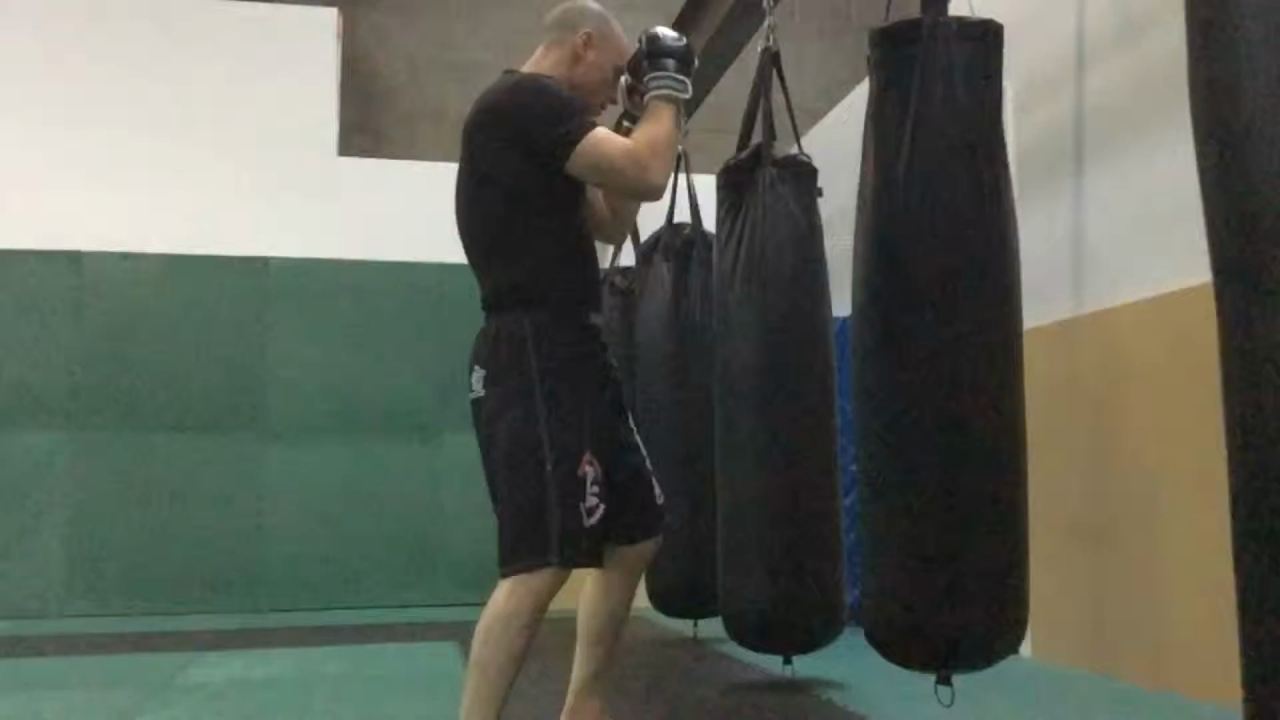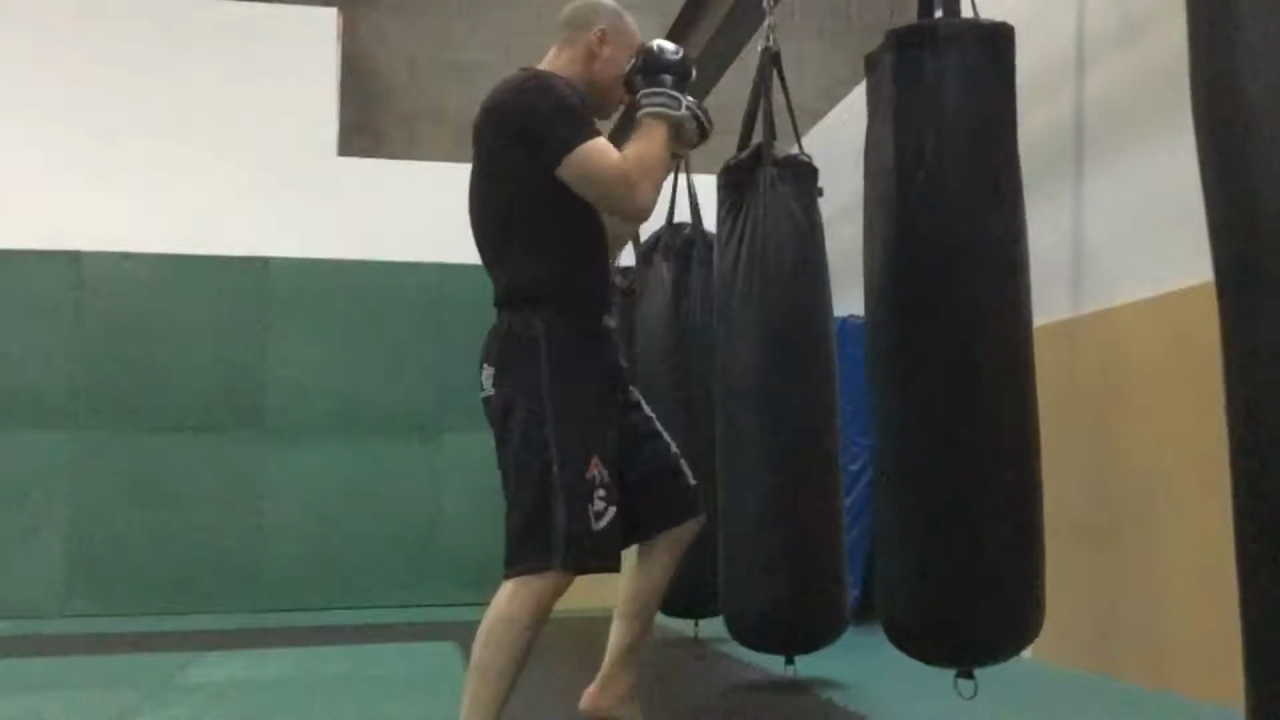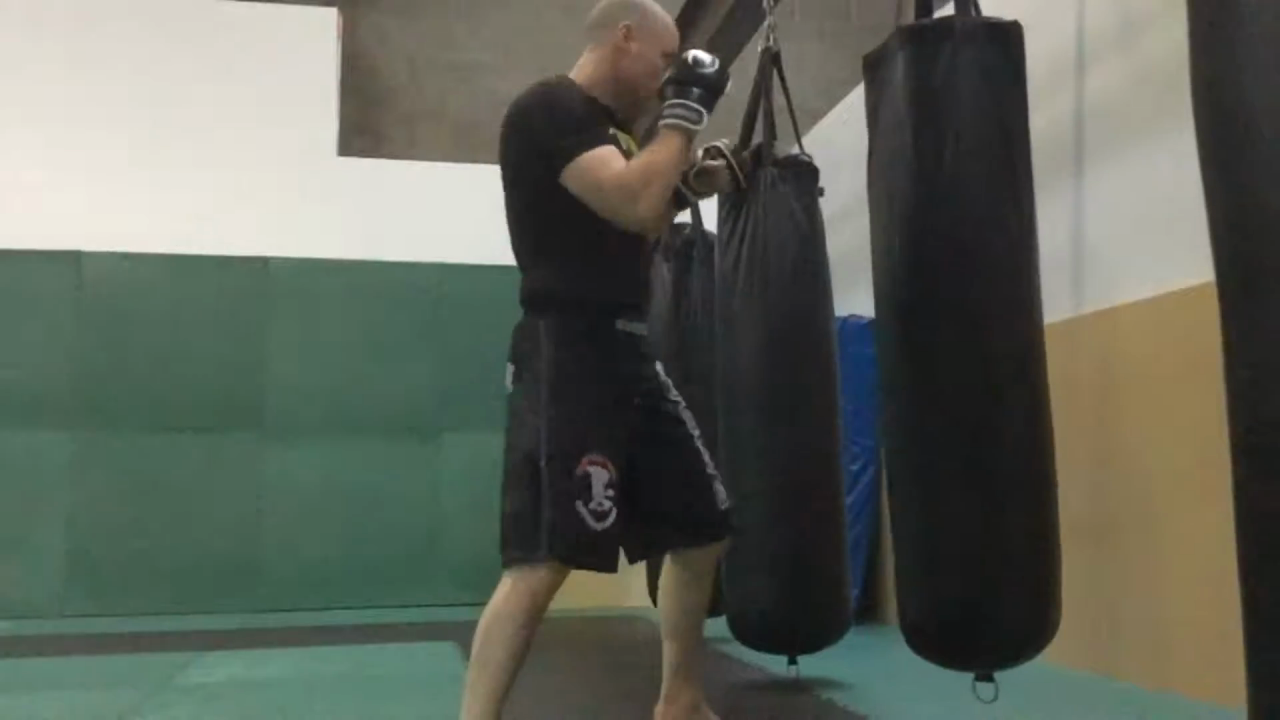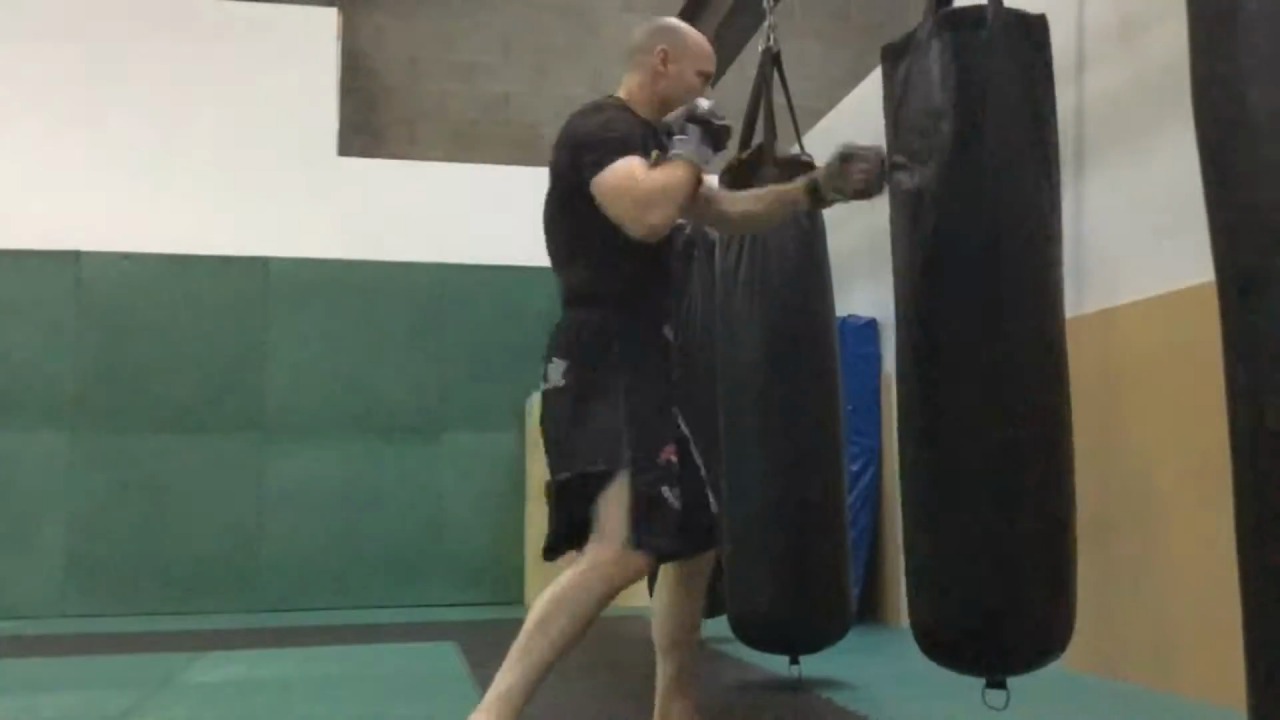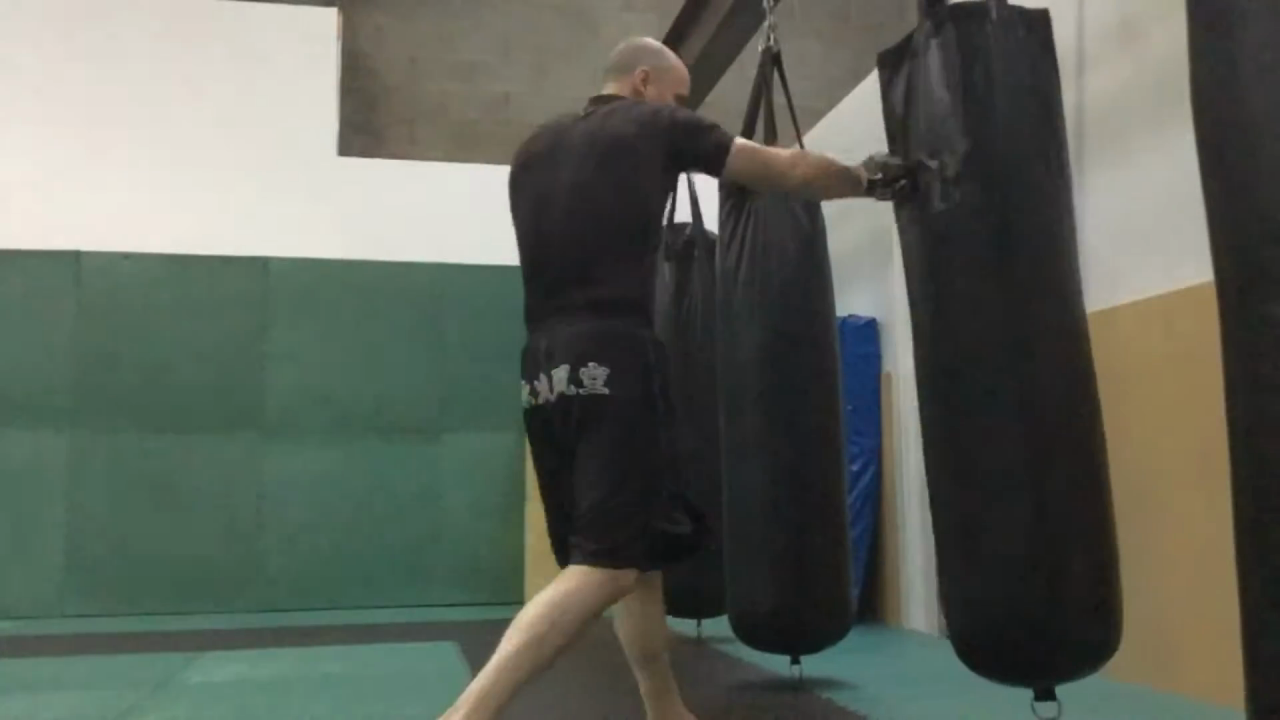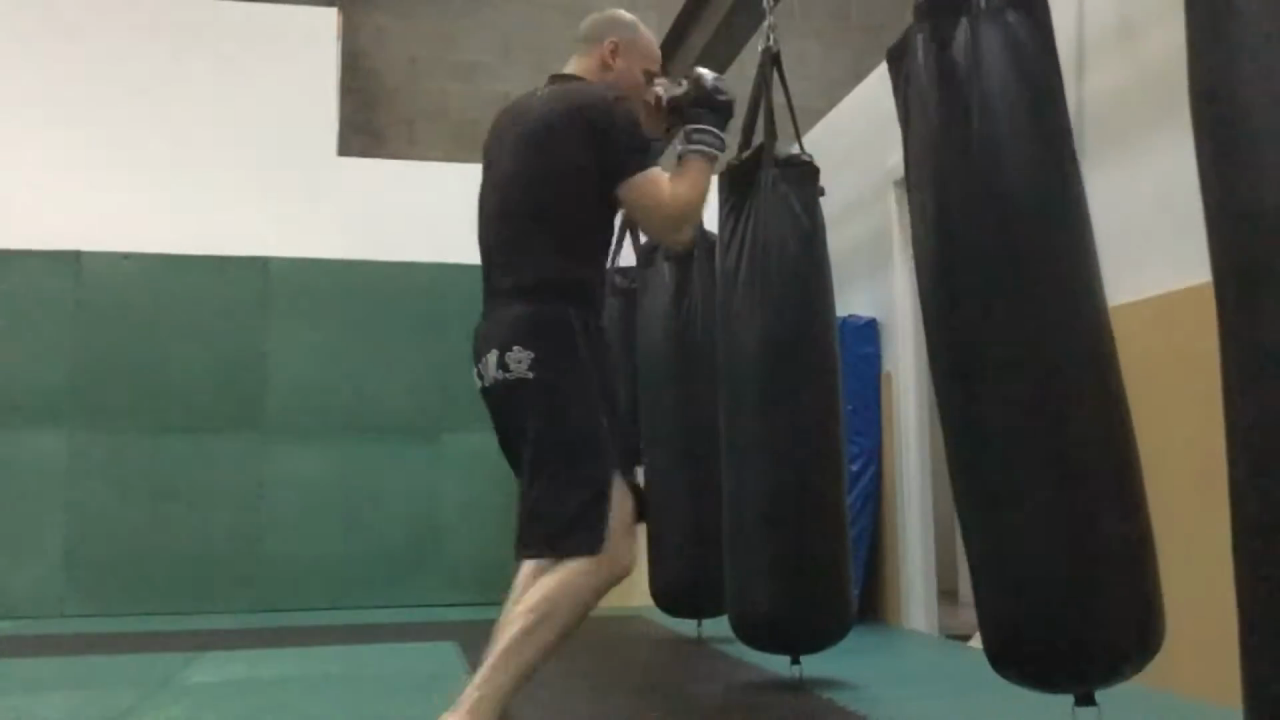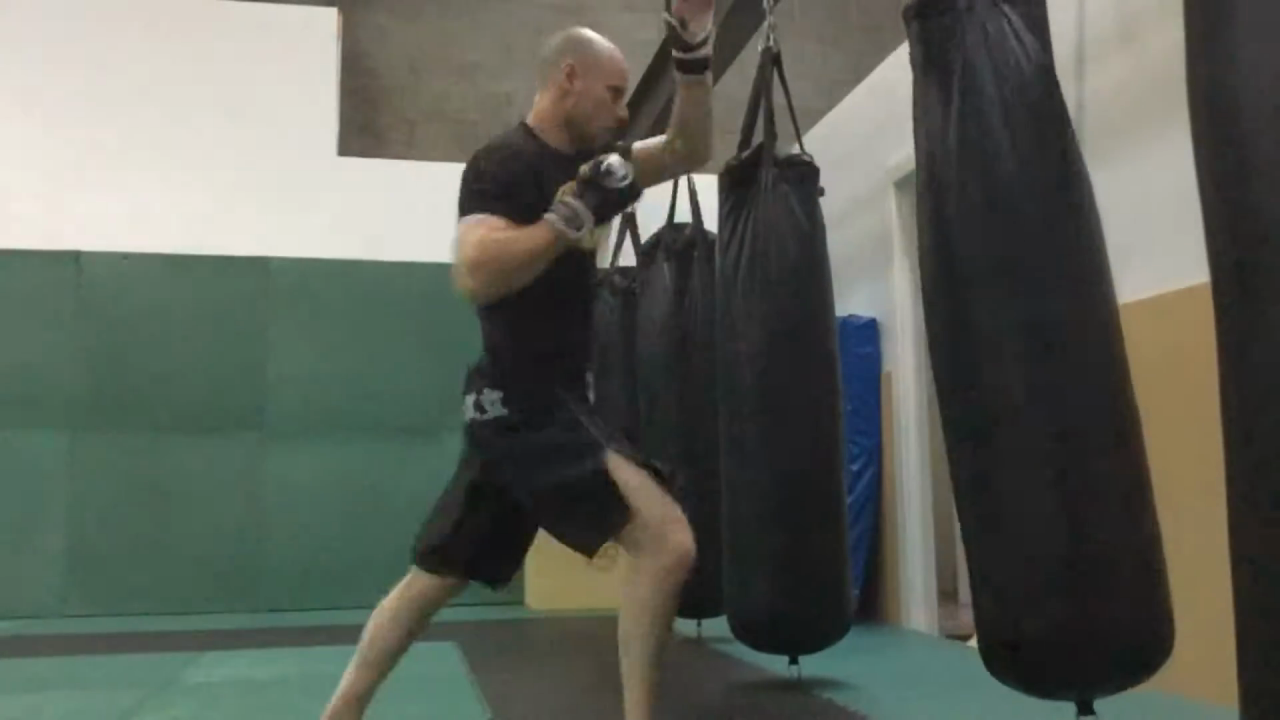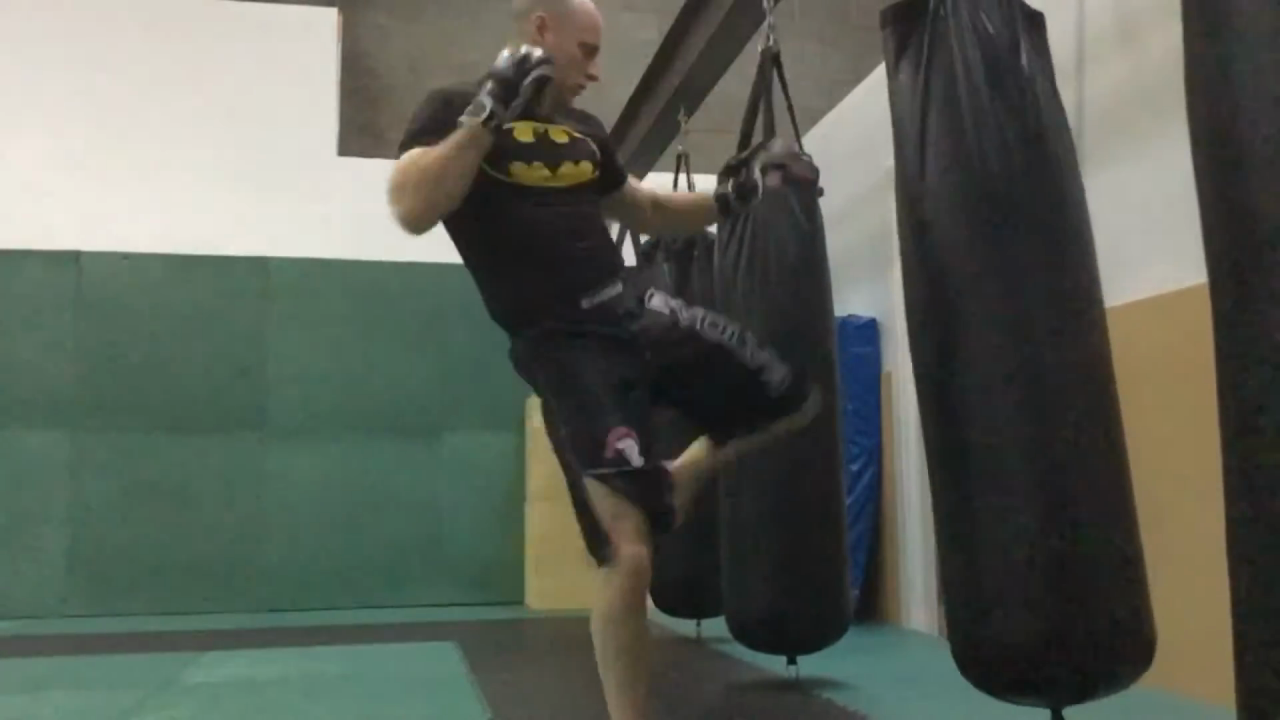
dt=0.2s
person 1, frame 1
left shoulder: (538, 121)
right shoulder: (523, 99)
left elbow: (612, 223)
right elbow: (642, 176)
left wrist: (649, 108)
right wrist: (670, 88)
left hip: (572, 352)
right hip: (534, 354)
left knee: (631, 540)
right knee: (543, 561)
person 1, frame 2
left shoulder: (549, 115)
right shoulder: (533, 98)
left elbow: (600, 232)
right elbow: (629, 194)
left wrist: (672, 144)
right wrist: (662, 101)
left hip: (585, 351)
right hip: (545, 352)
left knee: (675, 515)
right knee: (546, 565)
person 1, frame 3
left shoulder: (602, 123)
right shoulder: (547, 110)
left elbow: (649, 208)
right elbow: (637, 208)
right wrist: (686, 110)
left hip: (623, 355)
right hip: (560, 353)
left knee: (703, 534)
right knee: (546, 562)
person 1, frame 4
left shoulder: (656, 139)
right shoulder: (596, 128)
left elbow: (724, 213)
right elbow: (648, 218)
left wrist: (825, 185)
right wrist: (695, 144)
left hip: (633, 362)
right hip: (604, 359)
left knee: (693, 548)
right knee: (617, 548)
person 1, frame 5
left shoulder: (534, 151)
right shoulder: (658, 127)
right elbow: (783, 170)
right wrist: (877, 172)
left hip: (549, 367)
right hip: (615, 358)
left knee: (632, 553)
right knee: (601, 568)
person 1, frame 6
left shoulder: (516, 117)
right shoulder: (599, 112)
right elbow: (677, 225)
left wrist: (685, 122)
right wrist: (701, 131)
left hip: (507, 345)
right hip: (548, 345)
left knee: (560, 545)
right knee: (602, 555)
person 1, frame 7
left shoulder: (574, 158)
right shoulder: (507, 162)
left elbow: (687, 151)
right elbow: (477, 277)
right wrist: (579, 212)
left hip: (528, 404)
right hip: (526, 401)
left knee: (439, 574)
right knee: (669, 542)
person 1, frame 8
left shoulder: (581, 127)
right shoulder: (448, 111)
left elbow: (649, 211)
right elbow: (413, 209)
left wrist: (738, 195)
right wrist: (489, 108)
left hip: (637, 313)
right hip: (566, 350)
left knee: (785, 404)
right knee: (629, 557)
left ankle: (667, 485)
